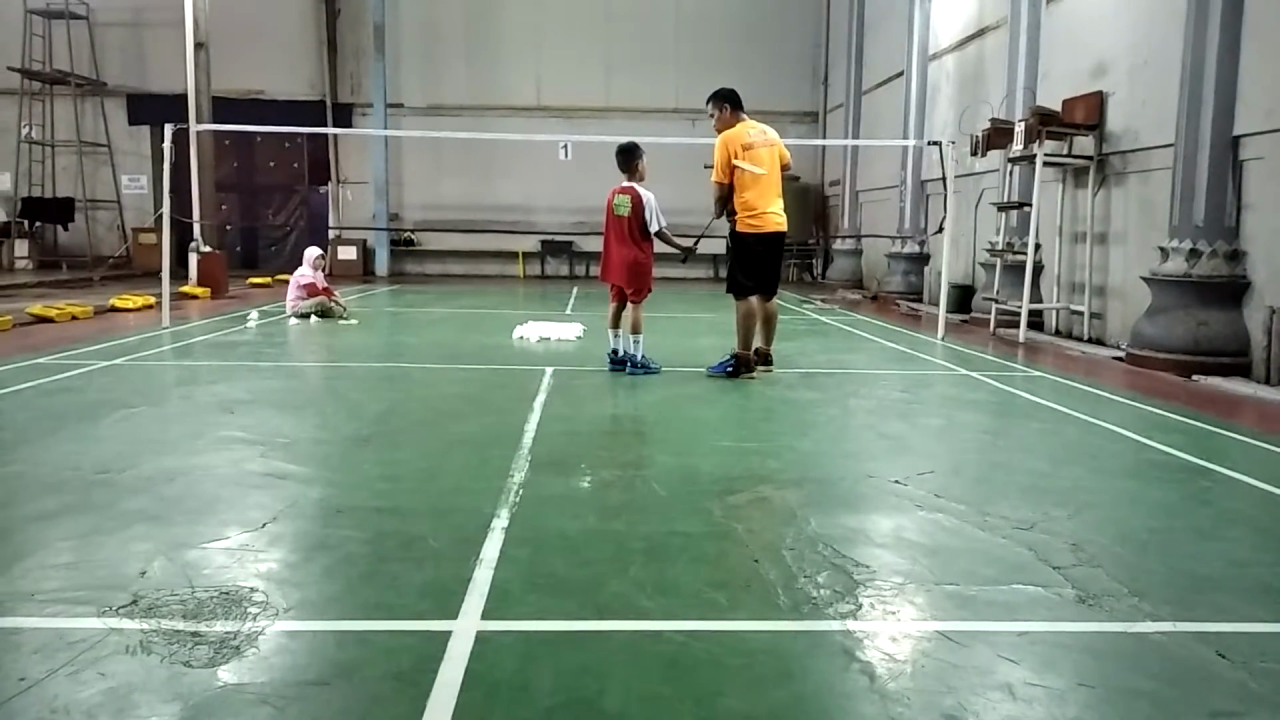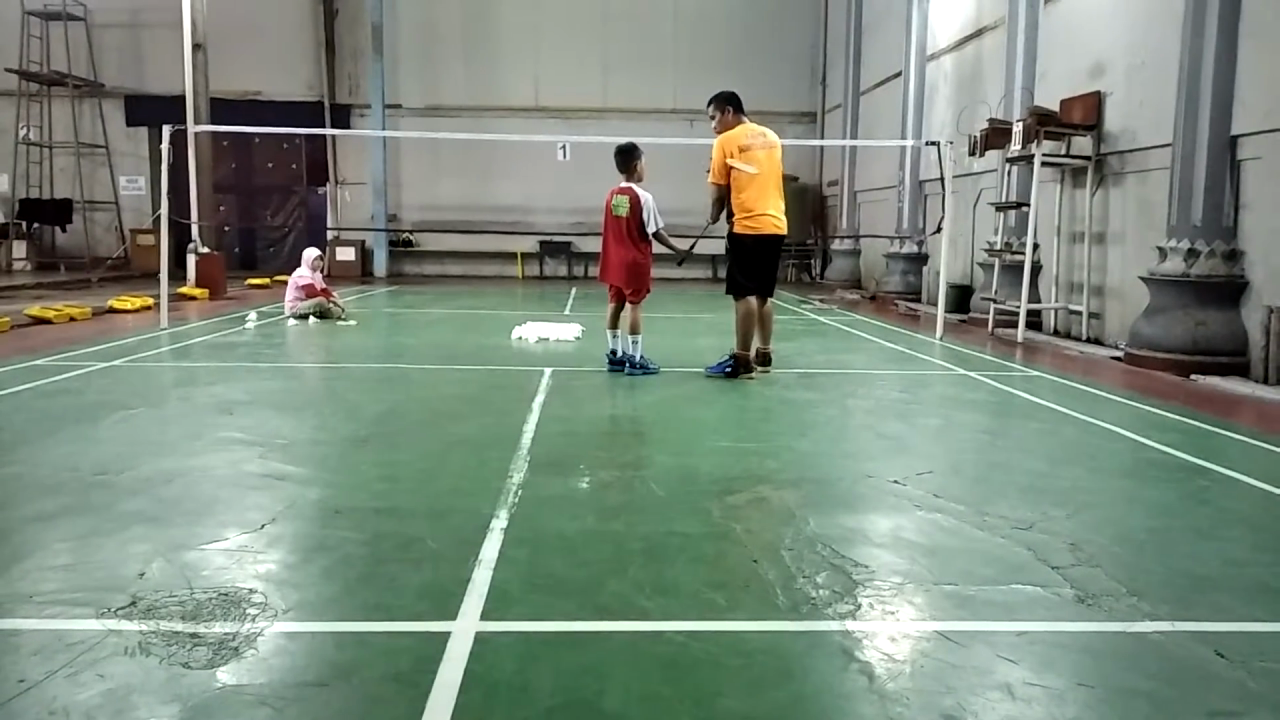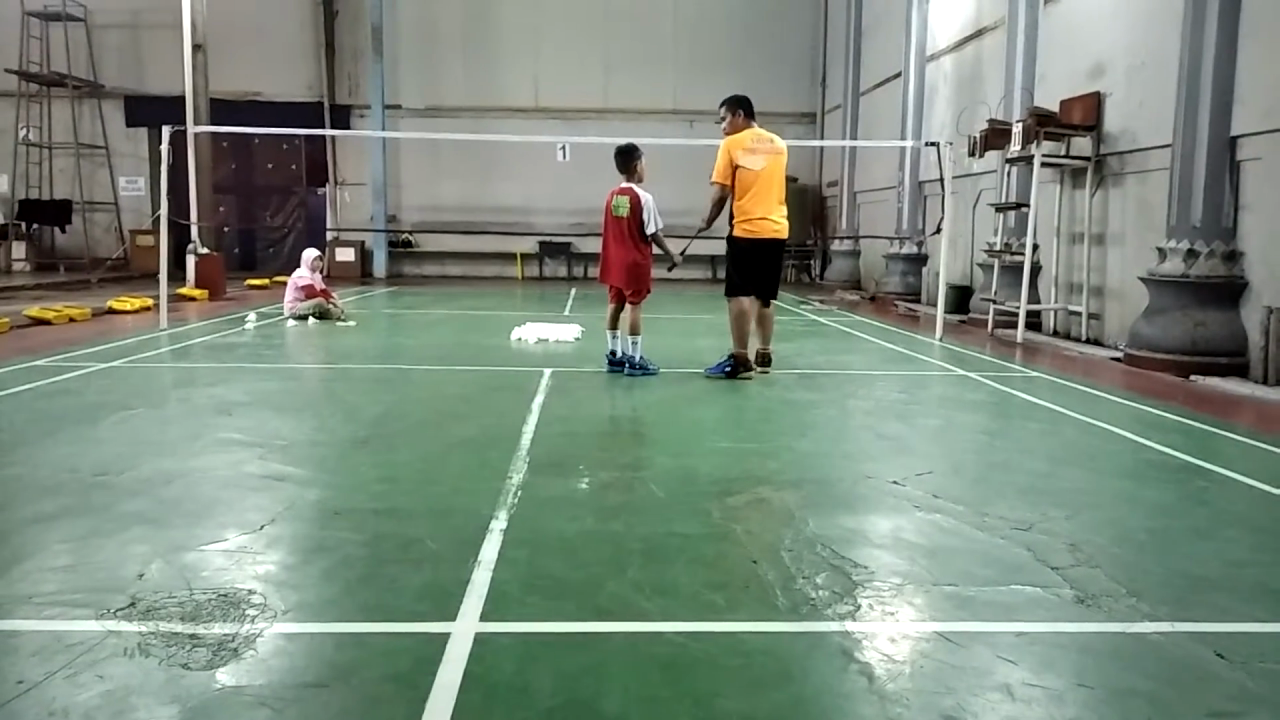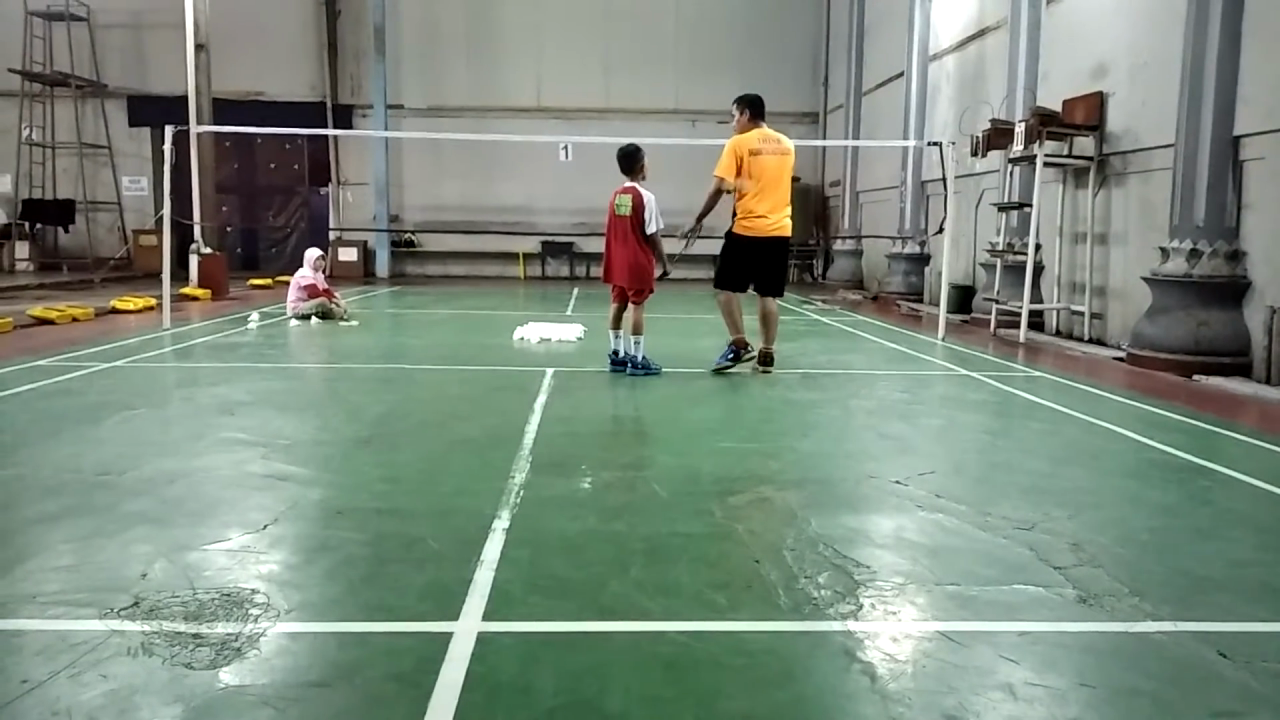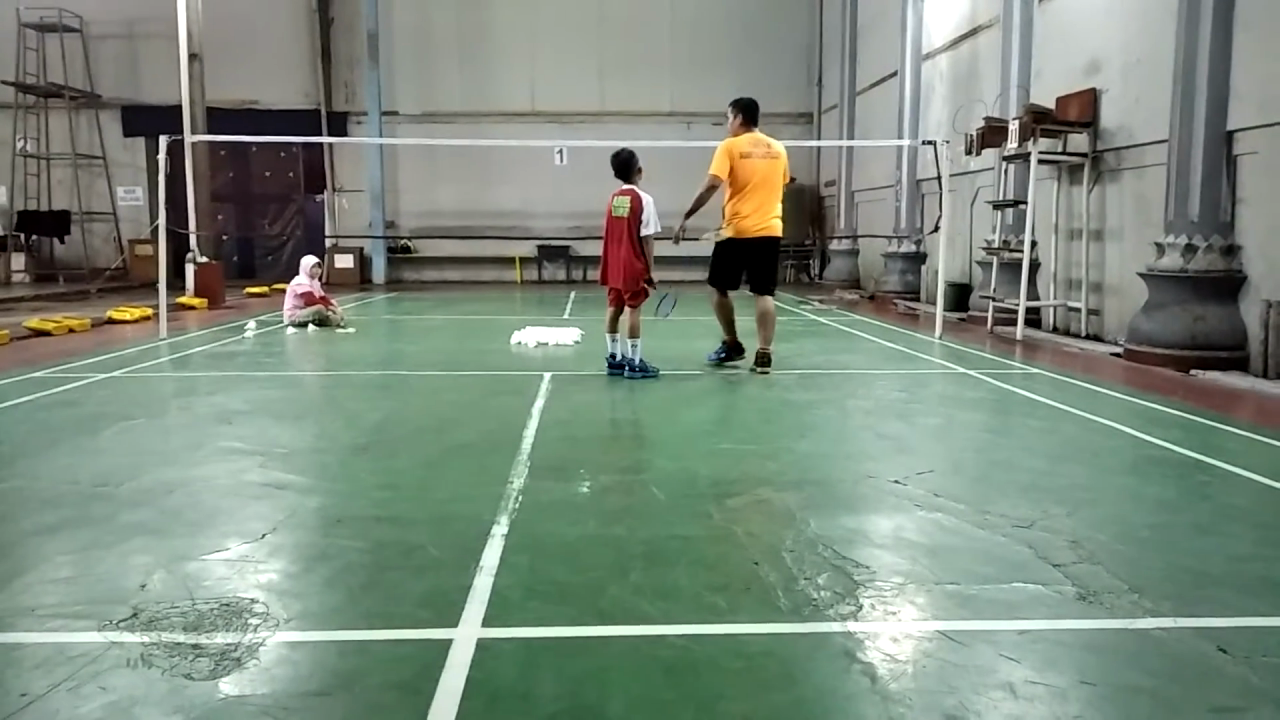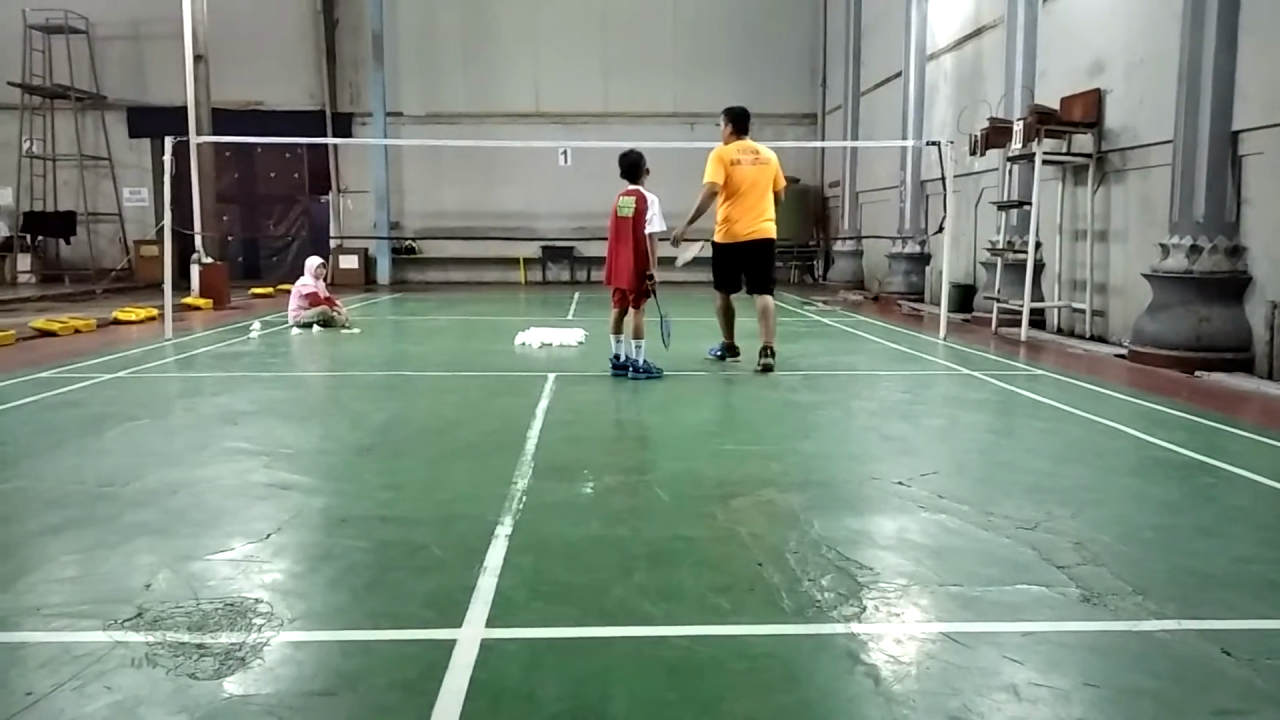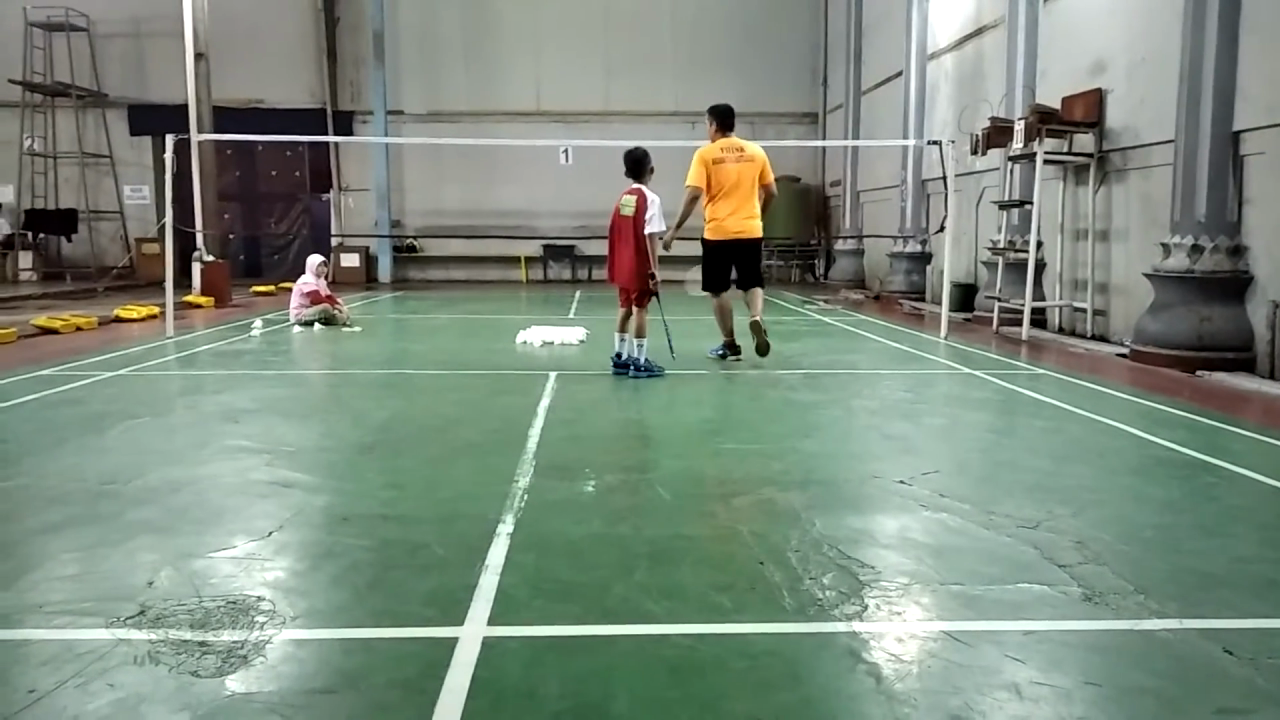
dt=0.2s
person 1, frame 1
left shoulder: (728, 139)
right shoulder: (770, 133)
left elbow: (721, 189)
right elbow: (787, 165)
left wrist: (719, 211)
left hip: (749, 226)
right hip: (776, 223)
left knee: (746, 294)
right knee: (766, 294)
left ankle: (743, 360)
right ankle: (764, 354)
person 1, frame 2
left shoulder: (726, 141)
right shoulder: (771, 137)
left elbow: (719, 191)
left wrist: (714, 216)
left hip: (748, 227)
right hip: (776, 225)
left knee: (744, 294)
right knee: (763, 294)
left ankle: (742, 360)
right ankle: (763, 354)
person 1, frame 3
left shoulder: (732, 144)
right shoulder: (778, 144)
left elbow: (721, 192)
left wrist: (708, 222)
left hip: (747, 230)
right hip: (777, 230)
left knee: (739, 294)
right knee: (764, 296)
left ankle: (739, 359)
right ankle: (764, 355)
person 1, frame 4
left shoulder: (738, 143)
right shoulder: (786, 145)
left elbow: (719, 187)
left wrist: (698, 220)
left hip: (747, 230)
right hip: (780, 230)
left knee: (724, 288)
right knee: (769, 294)
left ankle: (739, 344)
right ankle: (767, 354)
person 1, frame 5
left shoulder: (730, 146)
right shoulder: (778, 149)
left elbow: (712, 184)
left wrist: (686, 217)
left hip: (736, 231)
right hip: (770, 231)
left knee: (719, 289)
right knee: (764, 293)
left ankle: (732, 345)
right ankle: (764, 355)
person 1, frame 6
left shoulder: (721, 154)
right shoulder: (769, 155)
left elbow: (710, 192)
right elbow: (778, 197)
left wrist: (686, 226)
left hip: (729, 236)
right hip: (764, 234)
left knee: (724, 292)
right knee: (763, 293)
left ankle: (729, 346)
right ankle: (767, 350)
person 1, frame 7
left shoulder: (705, 154)
right shoulder: (756, 152)
left elbow: (693, 195)
right elbow: (771, 192)
left wrist: (675, 229)
left hip: (718, 233)
right hip: (750, 232)
left knee: (719, 290)
right knee: (752, 286)
left ankle: (731, 345)
right ankle: (756, 321)
person 2, frame 1
left shoulder: (613, 195)
right shoulder: (645, 196)
left elbow: (613, 229)
right elbow: (658, 231)
right wrist: (681, 248)
left hip: (617, 260)
right hip: (637, 261)
left knee: (617, 304)
right knee: (635, 305)
left ankle: (617, 354)
right ankle: (636, 359)
person 2, frame 2
left shoulder: (612, 195)
right shoulder: (643, 197)
left elbow: (611, 230)
right elbow: (655, 232)
right wrist: (677, 250)
left hip: (615, 261)
right hip: (635, 261)
left knee: (615, 304)
right knee: (634, 306)
left ankle: (615, 354)
right ankle: (635, 359)
person 2, frame 3
left shoulder: (612, 196)
right shoulder: (643, 197)
left elbow: (610, 231)
right elbow: (653, 234)
right wrist: (671, 255)
left hip: (615, 262)
right hip: (635, 262)
left knee: (615, 305)
right knee: (634, 307)
left ankle: (615, 355)
right ankle: (634, 360)
person 2, frame 4
left shoulder: (616, 195)
right shoulder: (645, 197)
left elbow: (613, 230)
right elbow: (652, 235)
right wrist: (664, 262)
left hip: (618, 262)
right hip: (638, 263)
left knee: (618, 305)
right knee: (636, 307)
left ankle: (617, 355)
right ankle: (637, 360)
person 2, frame 5
left shoulder: (613, 198)
right shoulder: (643, 200)
left elbow: (611, 233)
right elbow: (646, 238)
right wrist: (650, 270)
left hip: (614, 265)
right hip: (633, 266)
left knee: (614, 309)
right knee: (633, 310)
left ankle: (615, 359)
right ankle: (634, 363)
person 2, frame 6
left shoulder: (619, 199)
right shoulder: (649, 200)
left elbow: (616, 232)
right elbow: (650, 236)
right wrist: (652, 269)
left hip: (618, 266)
right hip: (637, 267)
left knee: (618, 310)
right knee: (636, 311)
left ankle: (619, 360)
right ankle: (638, 364)
person 2, frame 7
left shoulder: (623, 197)
right shoulder: (650, 199)
left elbow: (612, 230)
right elbow: (651, 236)
right wrist: (654, 270)
left hip: (622, 265)
right hip: (639, 266)
left knee: (625, 310)
right knee: (640, 310)
left ankle: (621, 358)
right ankle: (639, 362)
